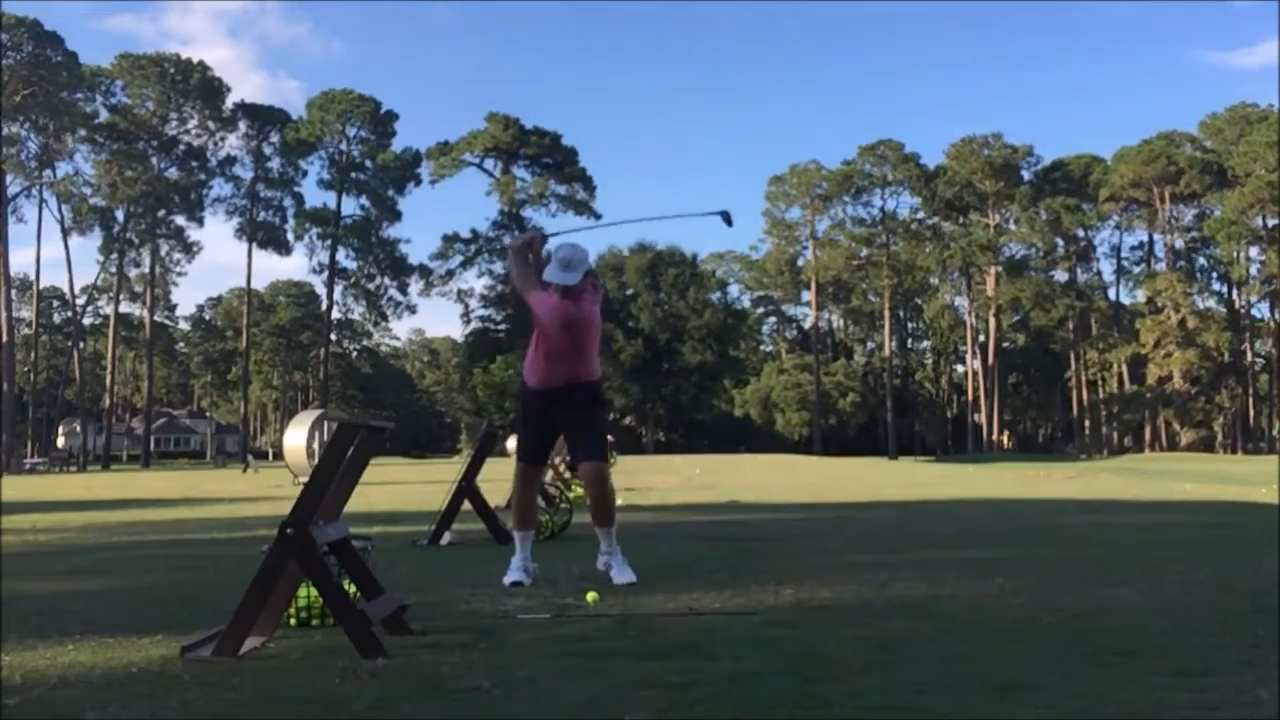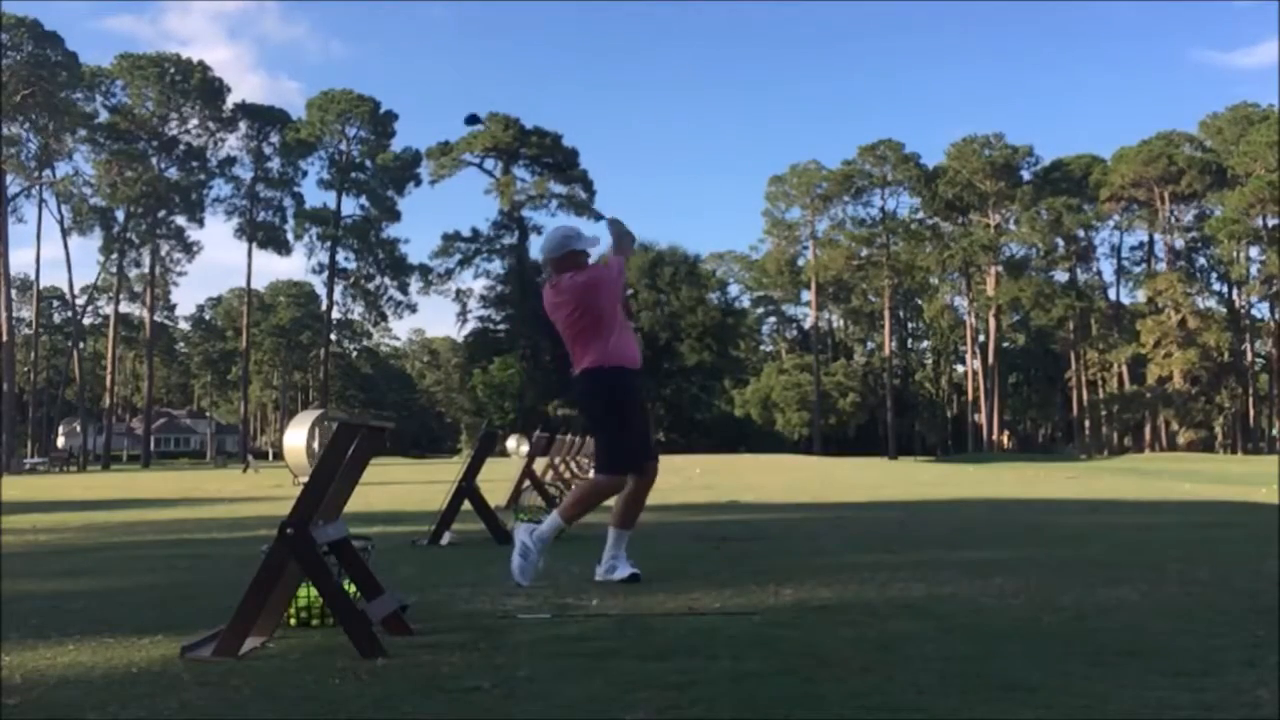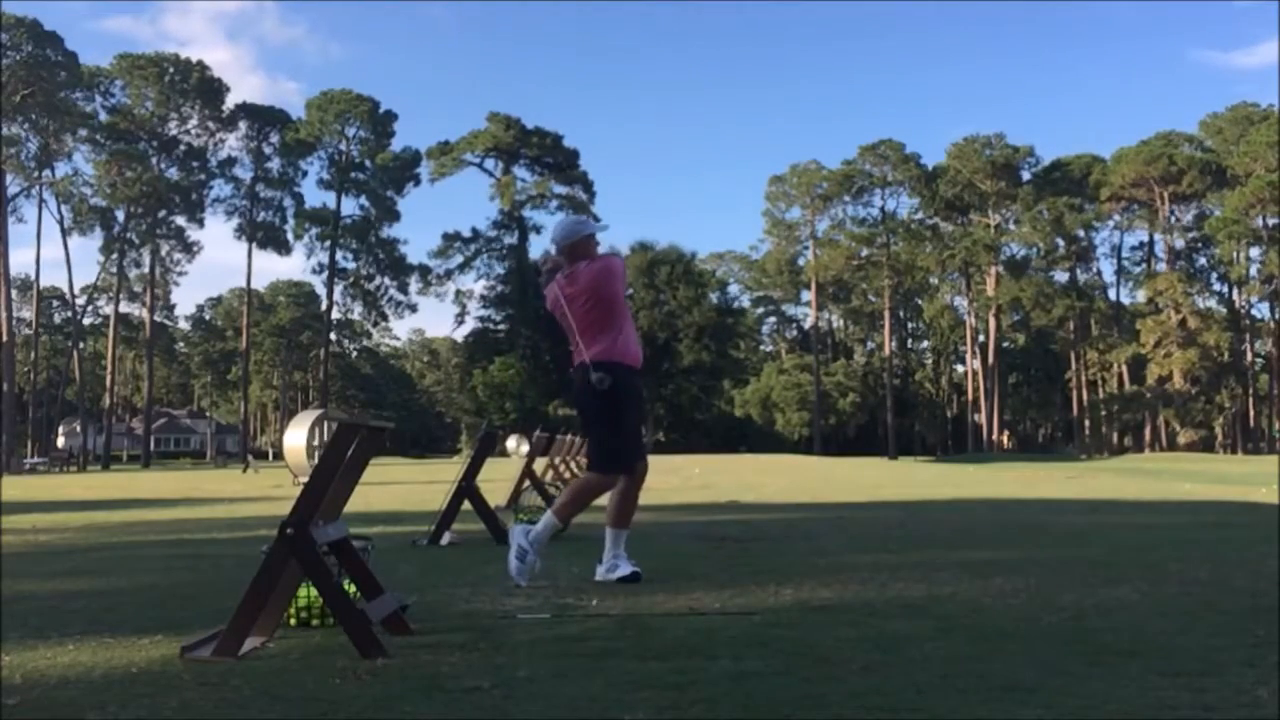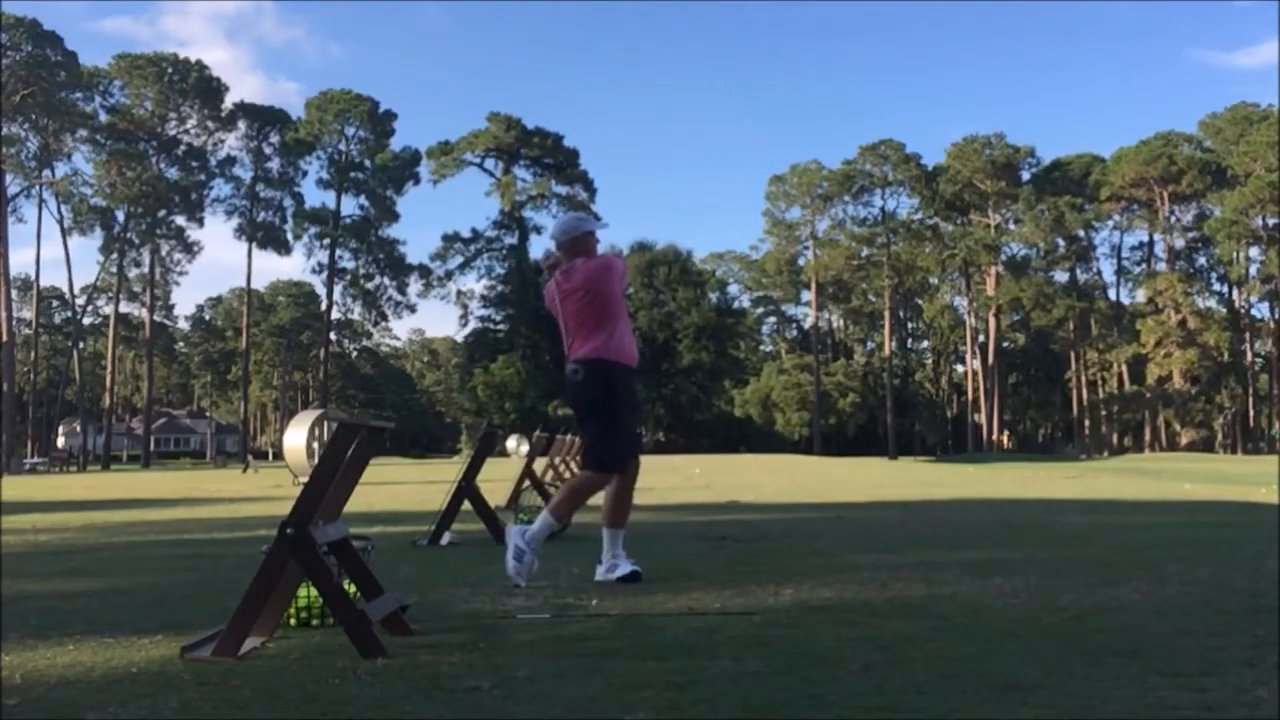
dt=0.5s
person 1, frame 1
left shoulder: (571, 312)
right shoulder: (585, 288)
left elbow: (526, 287)
left wrist: (516, 254)
right wrist: (533, 253)
left hip: (578, 396)
right hip: (537, 393)
left knee: (595, 473)
right knee: (526, 475)
left ankle: (610, 554)
right ankle: (521, 559)
person 1, frame 2
left shoulder: (555, 292)
right shoulder: (587, 282)
right elbow: (622, 253)
right wrist: (620, 231)
left hip: (615, 382)
right hip: (607, 384)
left knee: (645, 469)
right knee: (613, 475)
left ankle: (613, 558)
right ankle: (538, 537)
person 1, frame 3
left shoulder: (556, 290)
right shoulder: (607, 268)
left wrist: (555, 270)
right wrist: (561, 267)
left hip: (597, 377)
right hip: (610, 377)
left knee: (634, 469)
right knee: (605, 473)
left ankle: (613, 559)
right ankle: (534, 538)
person 1, frame 4
left shoulder: (554, 287)
right shoulder: (605, 266)
left wrist: (555, 270)
right wrist: (562, 266)
left hip: (590, 375)
right hip: (604, 376)
left knee: (626, 467)
right knee: (600, 469)
left ankle: (612, 559)
right ankle: (530, 537)
